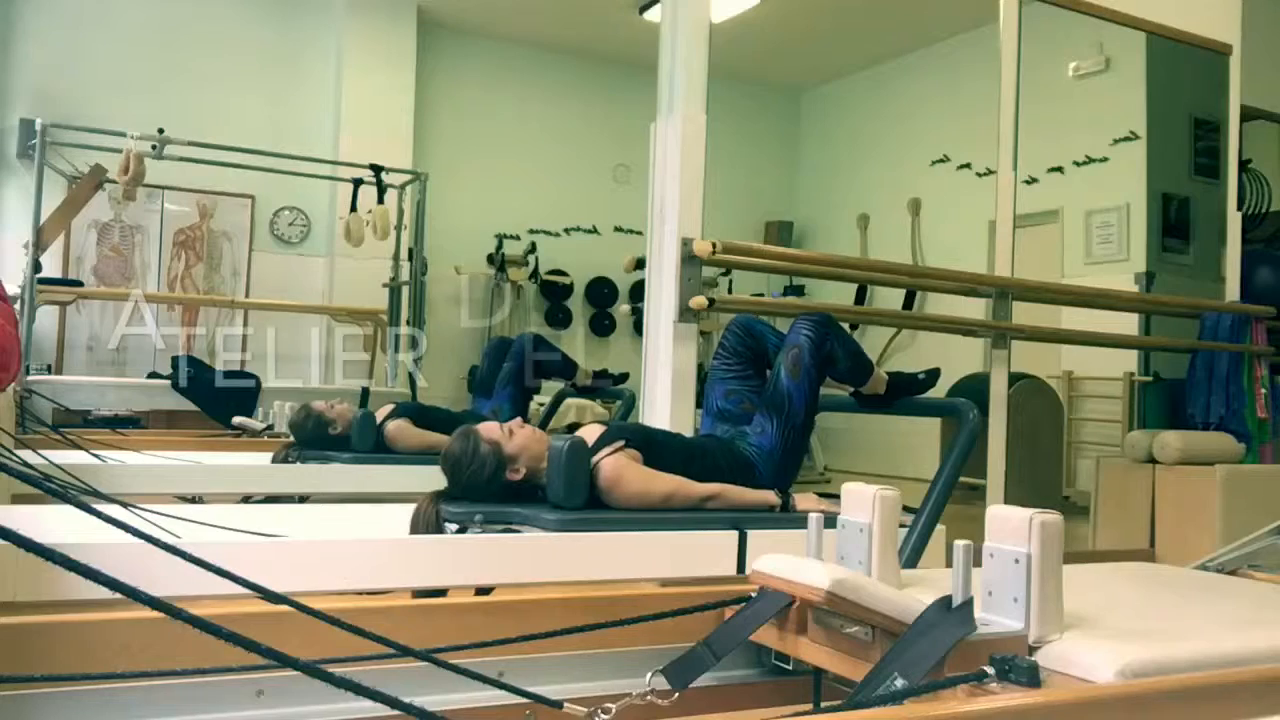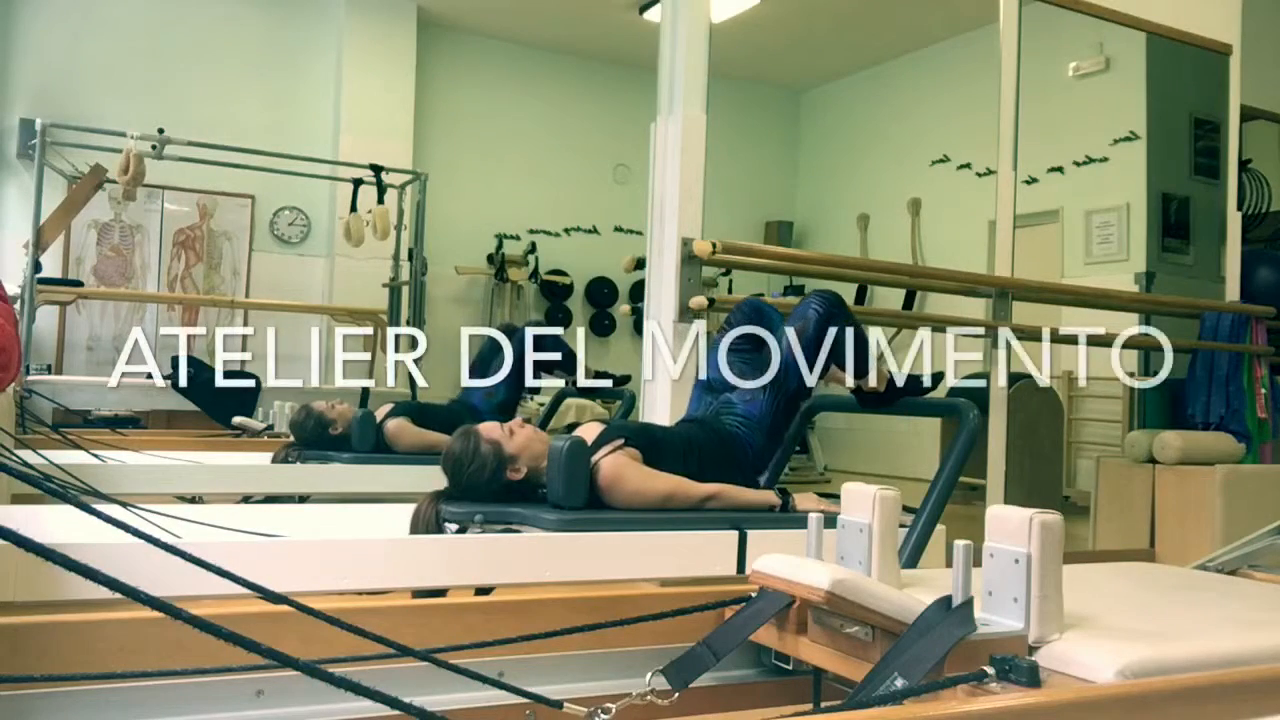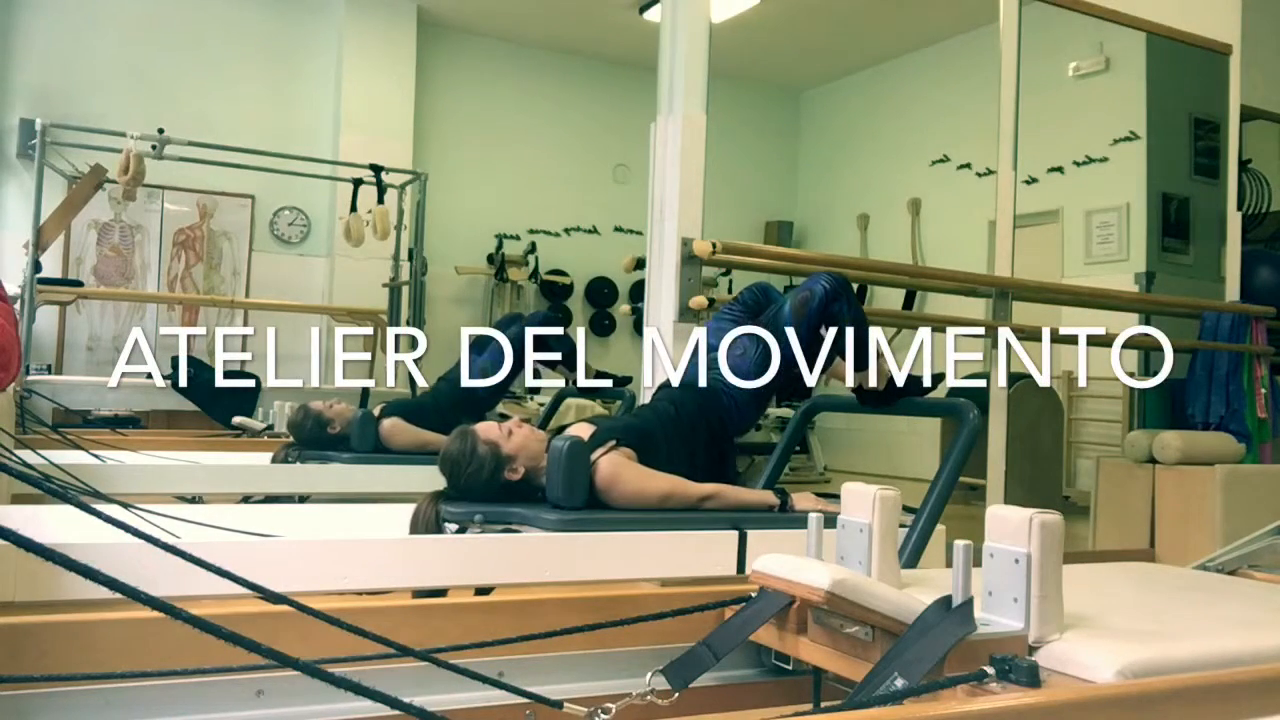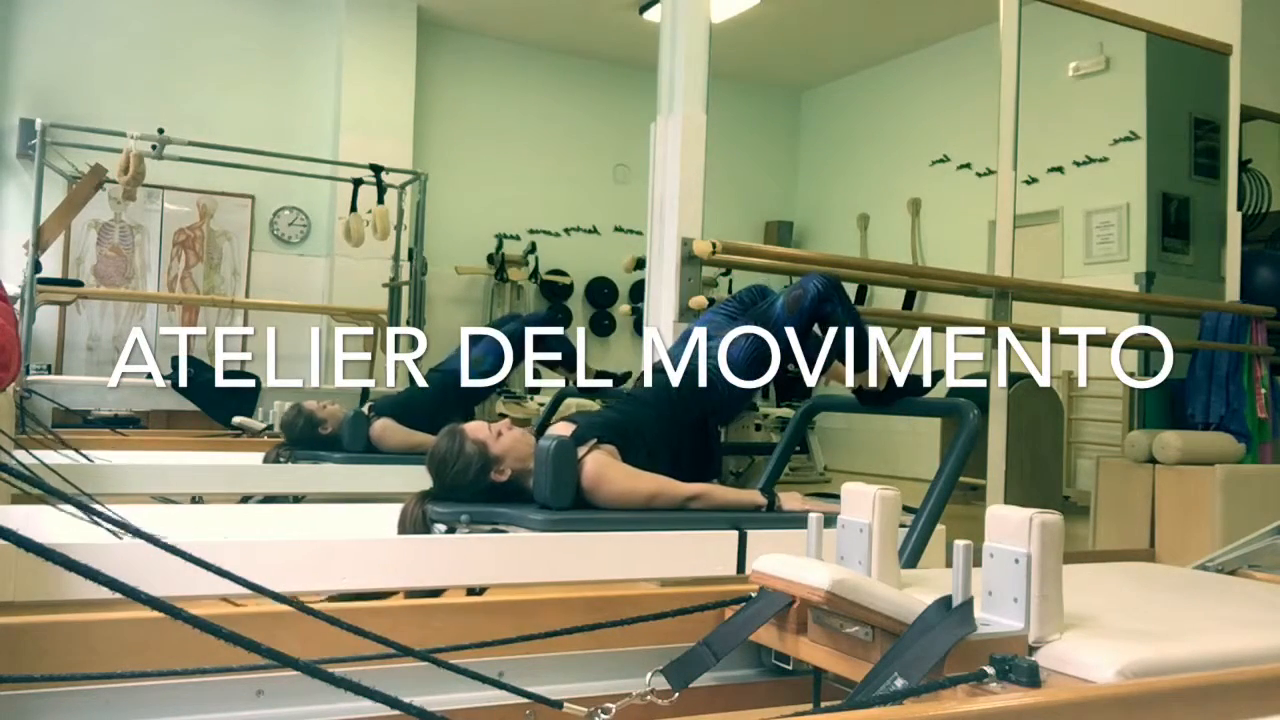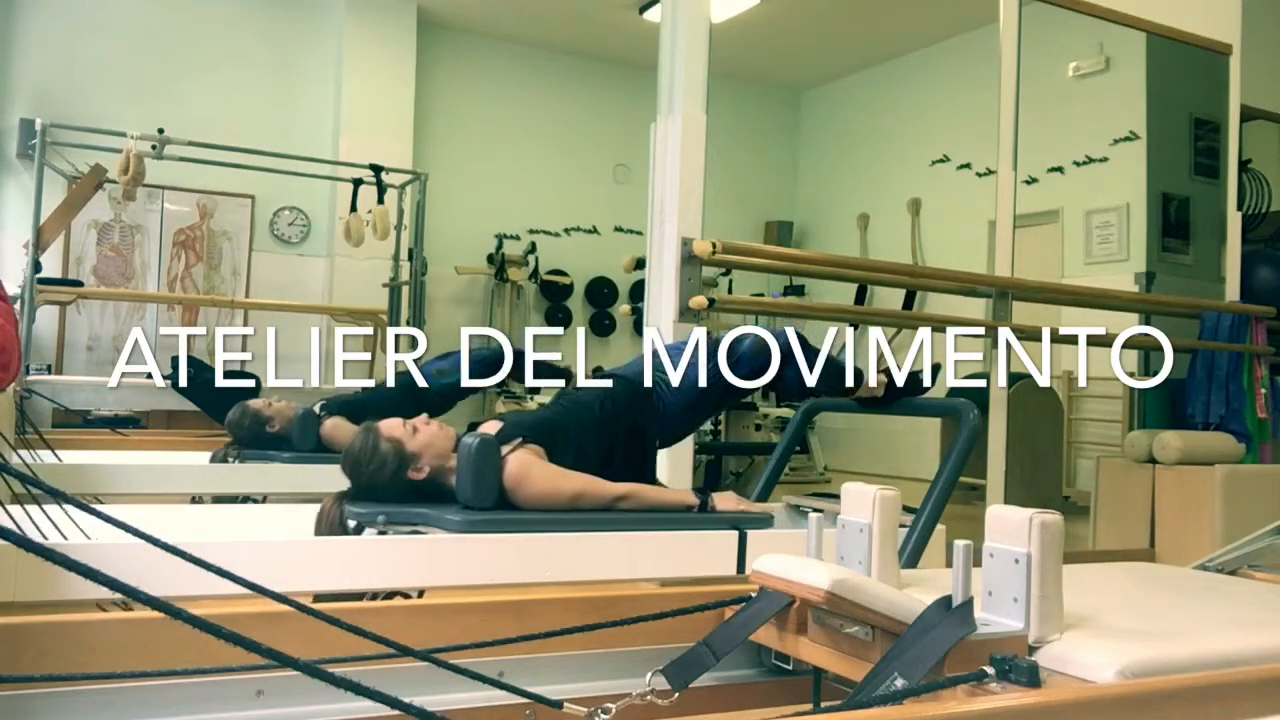
dt=1s
person 1, frame 1
right shoulder: (608, 479)
right elbow: (705, 496)
right wrist: (786, 501)
left hip: (718, 444)
right hip: (752, 461)
left knee: (743, 329)
right knee: (813, 327)
left ankle: (856, 381)
right ankle: (881, 387)
person 1, frame 2
right shoulder: (607, 478)
right elbow: (704, 495)
right wrist: (787, 501)
left hip: (702, 427)
right hip: (734, 441)
left knee: (752, 311)
right knee: (822, 305)
left ankle: (850, 378)
right ankle: (877, 385)
person 1, frame 3
right shoulder: (603, 477)
right elbow: (702, 494)
right wrist: (785, 501)
left hip: (684, 394)
right hip: (719, 402)
left knee: (761, 296)
right knee: (826, 288)
left ankle: (851, 376)
right ankle: (874, 383)
person 1, frame 4
right shoulder: (590, 477)
right elbow: (688, 495)
right wrist: (775, 502)
left hip: (667, 384)
left knee: (759, 298)
right knee: (816, 292)
left ankle: (846, 378)
right ankle: (873, 382)
person 1, frame 5
right shoulder: (513, 478)
right elbow: (618, 495)
right wrist: (707, 502)
left hip: (613, 394)
right hip: (643, 408)
left knee: (759, 348)
right knee: (769, 349)
left ankle: (863, 384)
right ankle: (874, 387)
person 2, frame 1
right shoulder: (392, 433)
left hip: (476, 418)
left knee: (501, 344)
right knee: (528, 342)
left ankle: (581, 379)
right ankle: (591, 381)
person 2, frame 2
right shoulder: (392, 432)
left hip: (466, 407)
right hip: (482, 418)
left knee: (507, 331)
right knee: (532, 333)
left ankle: (581, 378)
right ankle: (591, 380)
person 2, frame 3
right shoulder: (387, 432)
left hip: (454, 390)
right hip: (469, 396)
left knee: (516, 321)
right knee: (539, 322)
left ankle: (579, 375)
right ankle: (590, 379)
person 2, frame 4
left shoulder: (355, 424)
right shoulder: (378, 433)
left hip: (441, 382)
left knee: (514, 322)
right knee: (537, 325)
left ankle: (580, 375)
right ankle: (592, 378)
person 2, frame 5
right shoulder: (326, 431)
left hip: (406, 387)
right hip: (419, 394)
left knee: (486, 353)
right knee: (499, 356)
left ankle: (562, 379)
right ankle: (572, 381)
